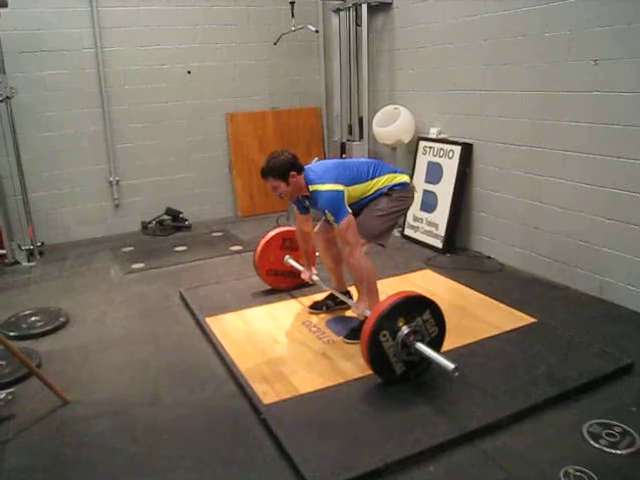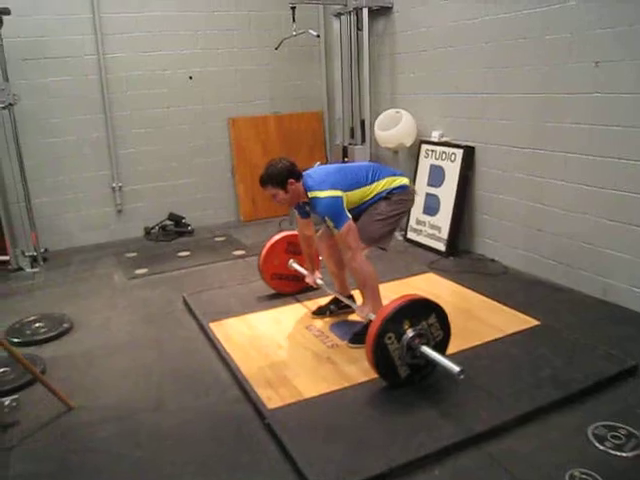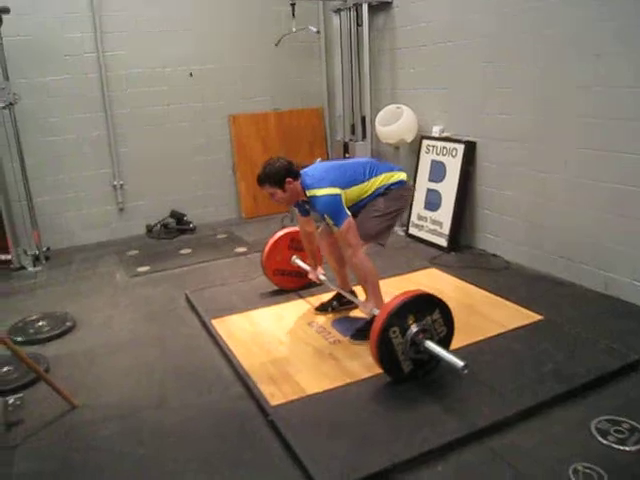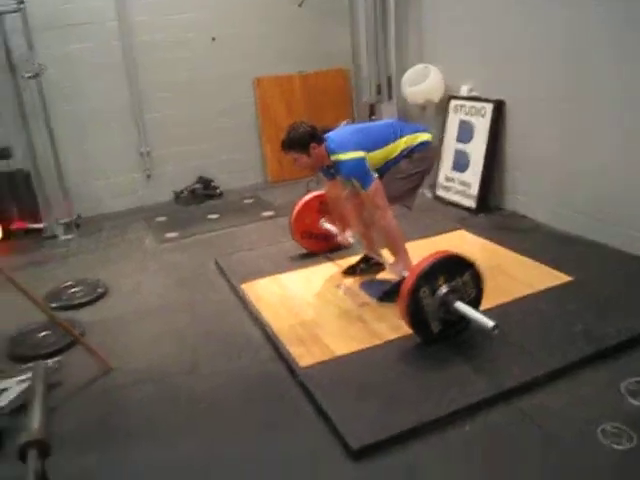
dt=0.2s
person 1, frame 1
left shoulder: (326, 193)
right shoulder: (299, 186)
left elbow: (351, 247)
right elbow: (303, 229)
left wrist: (363, 299)
right wrist: (307, 266)
left hip: (394, 189)
right hip: (367, 189)
left knee: (349, 247)
right knee: (321, 235)
right ankle: (341, 294)
person 1, frame 2
left shoulder: (325, 198)
right shoulder: (300, 191)
left elbow: (352, 252)
right elbow: (306, 233)
left wrist: (368, 303)
right wrist: (311, 270)
left hip: (394, 193)
right hip: (369, 192)
left knee: (353, 251)
right knee: (324, 240)
right ankle: (344, 298)
person 1, frame 3
left shoulder: (324, 197)
right shoulder: (299, 188)
left elbow: (353, 249)
right elbow: (307, 230)
left wrist: (371, 300)
right wrist: (314, 266)
left hip: (392, 188)
right hip: (369, 187)
left knee: (351, 247)
right knee: (324, 237)
right ankle: (346, 294)
person 1, frame 4
left shoulder: (349, 161)
right shoulder: (324, 151)
left elbow: (380, 211)
right elbow: (333, 194)
left wrist: (400, 261)
right wrist: (342, 229)
left hip: (416, 148)
right hip: (395, 146)
left knee: (374, 208)
right knee: (350, 199)
right ankle: (372, 257)
